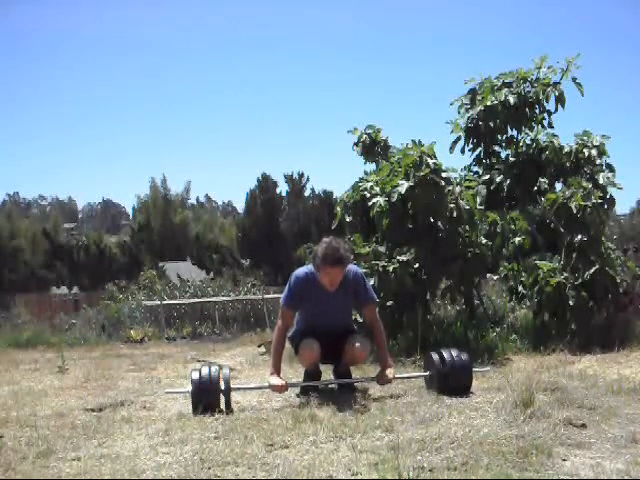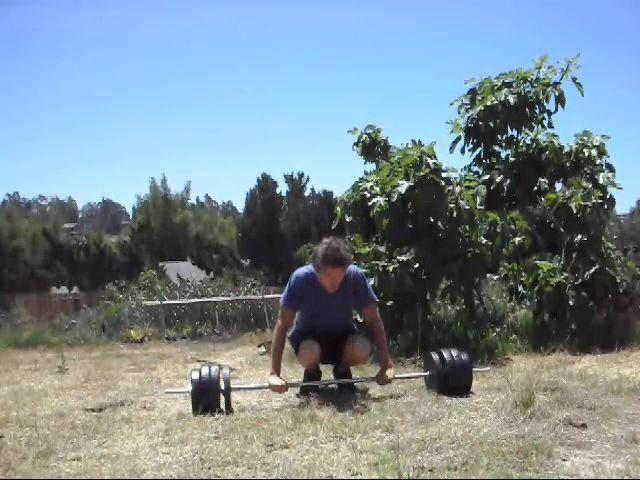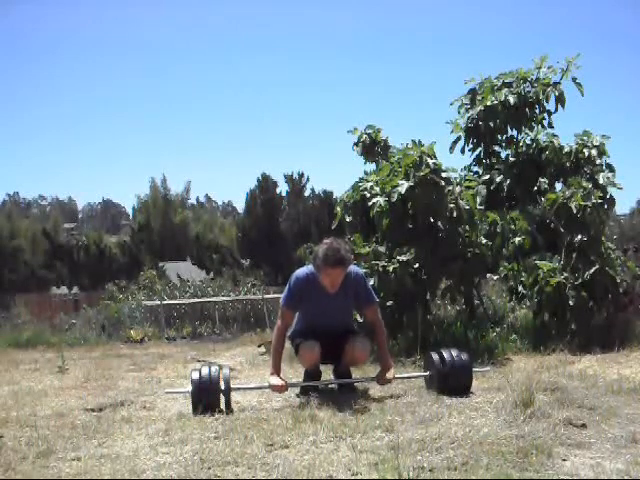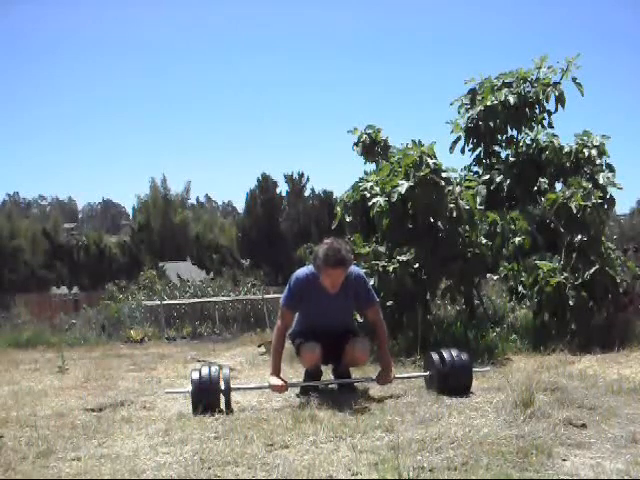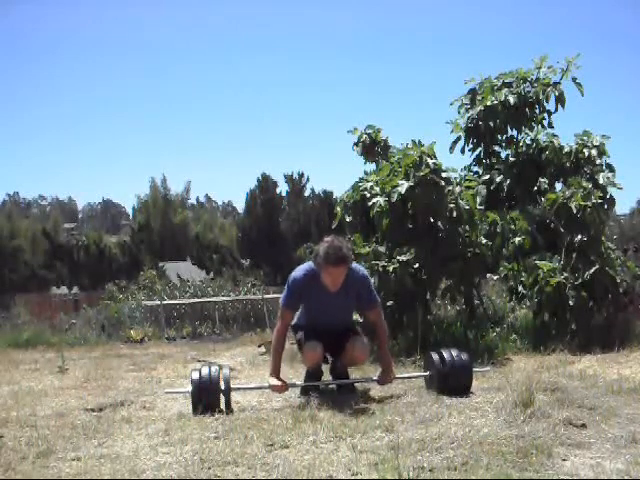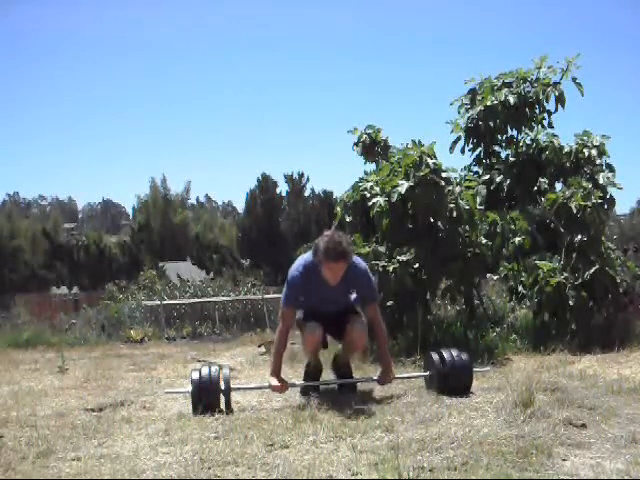
dt=0.1s
person 1, frame 1
left shoulder: (355, 276)
right shoulder: (301, 278)
left elbow: (373, 320)
right elbow: (283, 324)
left wrist: (386, 365)
right wrist: (274, 373)
left hip: (342, 336)
right hip: (309, 336)
left knee: (362, 349)
right knee: (309, 351)
left ankle: (342, 370)
right ankle: (312, 373)
person 1, frame 2
left shoulder: (355, 276)
right shoulder: (301, 278)
left elbow: (374, 320)
right elbow: (282, 324)
left wrist: (386, 365)
right wrist: (274, 373)
left hip: (342, 335)
right hip: (309, 335)
left knee: (362, 350)
right knee: (309, 352)
left ankle: (342, 370)
right ankle: (312, 374)
person 1, frame 3
left shoulder: (356, 277)
right shoulder: (301, 278)
left elbow: (375, 320)
right elbow: (282, 324)
left wrist: (386, 366)
right wrist: (274, 373)
left hip: (342, 335)
right hip: (309, 335)
left knee: (362, 350)
right knee: (309, 353)
left ankle: (342, 370)
right ankle: (312, 373)
person 1, frame 4
left shoulder: (357, 277)
right shoulder: (301, 279)
left elbow: (377, 320)
right elbow: (282, 324)
left wrist: (386, 366)
right wrist: (275, 374)
left hip: (343, 332)
right hip: (309, 332)
left knee: (362, 353)
right knee: (311, 354)
left ankle: (342, 371)
right ankle: (313, 373)
person 1, frame 5
left shoulder: (359, 276)
right shoulder: (301, 277)
left elbow: (378, 321)
right elbow: (282, 325)
left wrist: (387, 367)
right wrist: (274, 374)
left hip: (343, 329)
right hip: (310, 328)
left knee: (361, 352)
right knee: (313, 353)
left ankle: (339, 369)
right ankle: (314, 372)
person 1, frame 6
left shoulder: (359, 269)
right shoulder: (301, 270)
left elbow: (375, 318)
right elbow: (285, 323)
left wrist: (386, 366)
right wrist: (275, 374)
left hip: (342, 311)
right hip: (312, 309)
left knee: (359, 333)
right knee: (313, 335)
left ankle: (341, 363)
right ankle: (313, 366)
